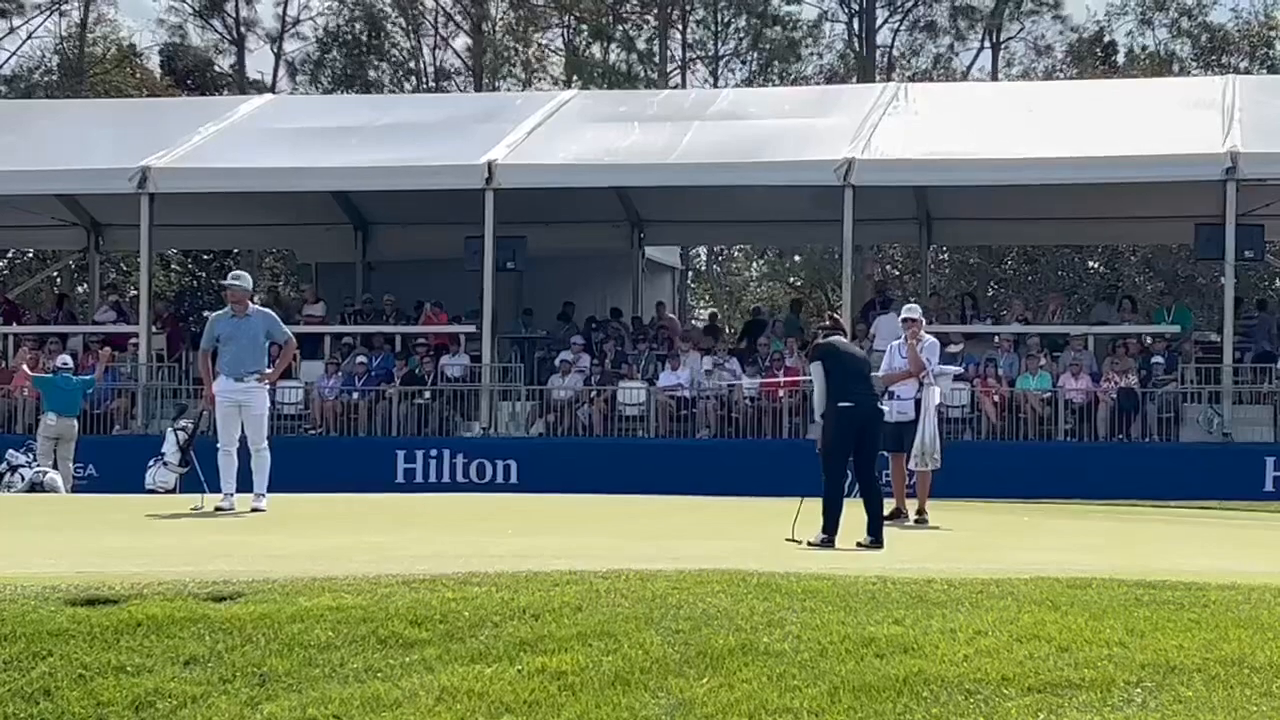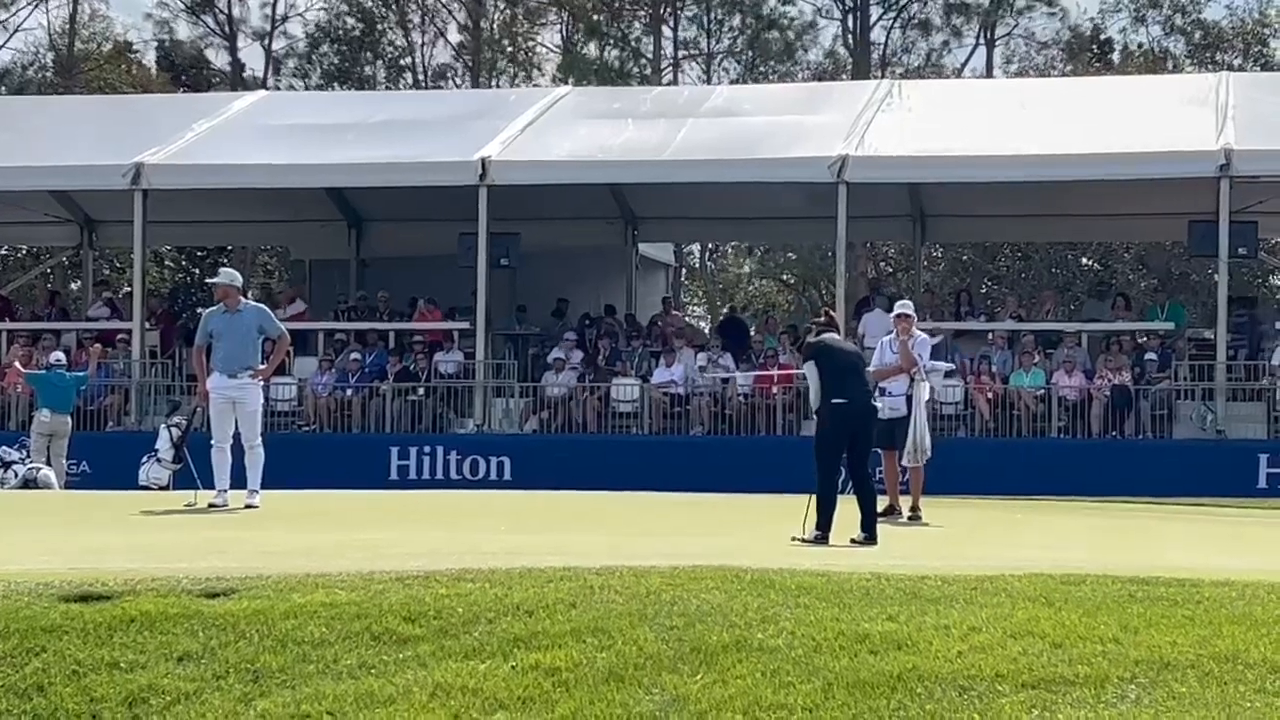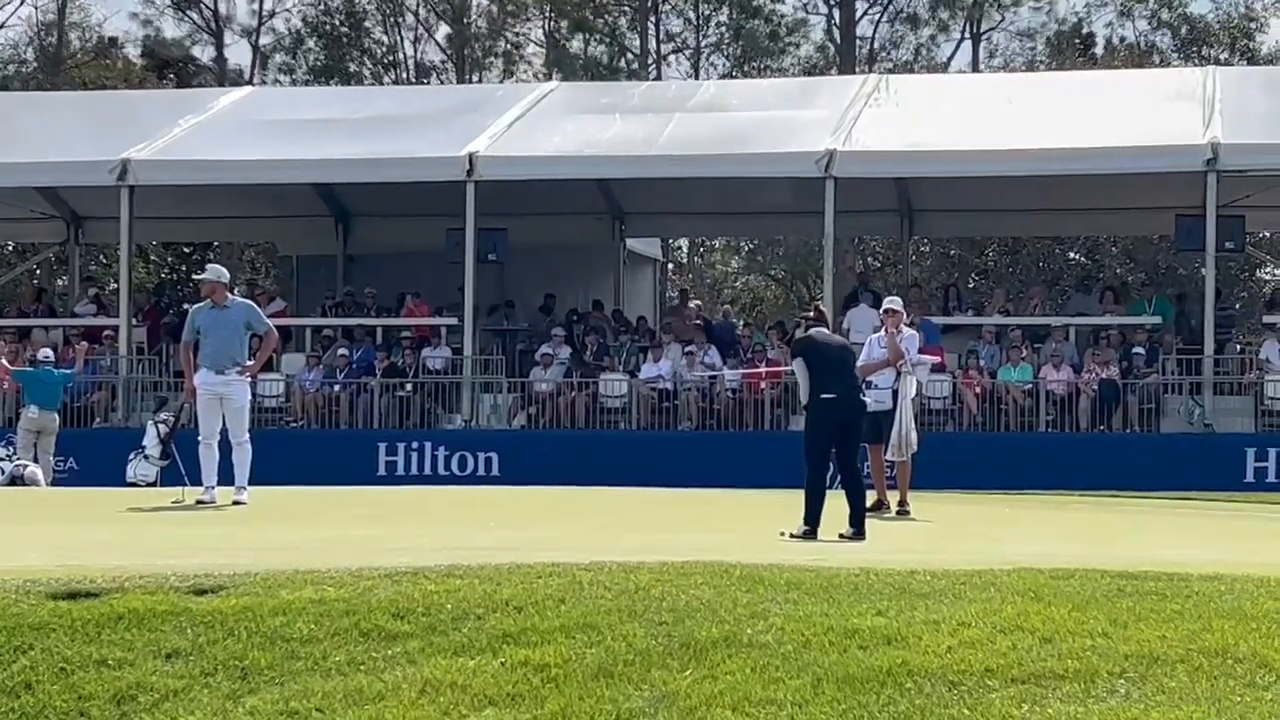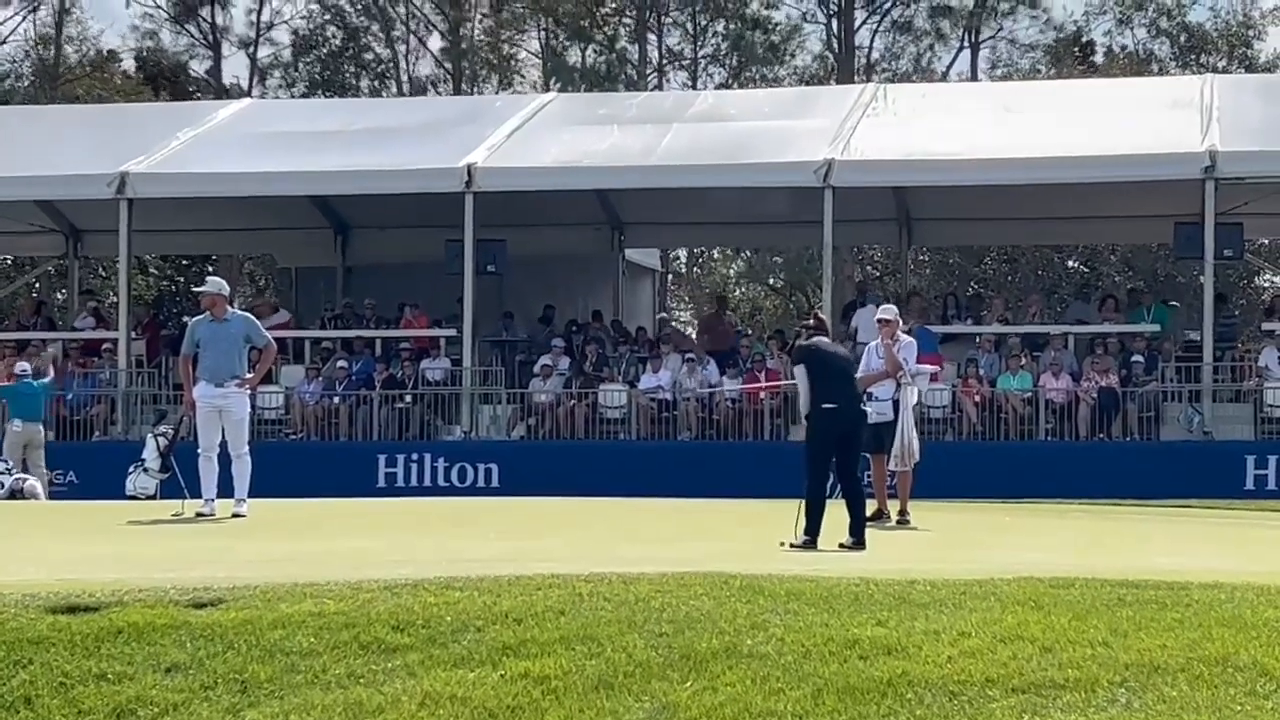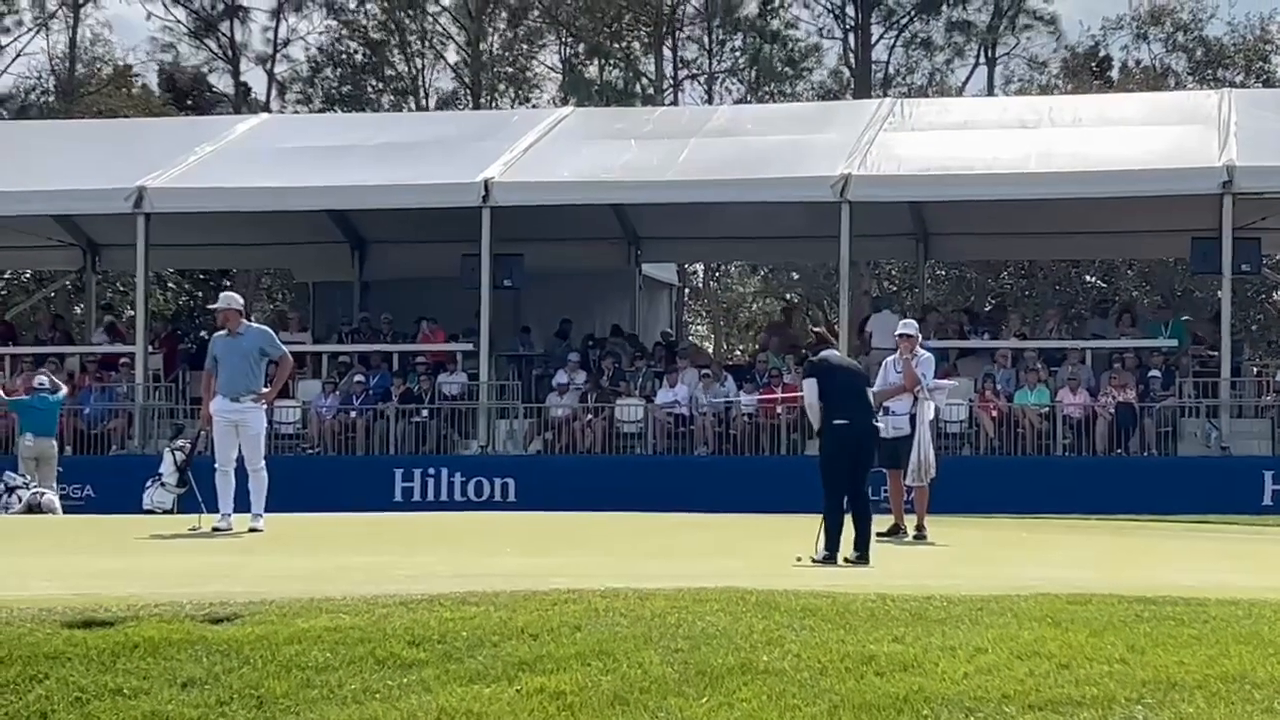
dt=1s
person 1, frame 1
left shoulder: (265, 317)
right shoulder: (216, 319)
left elbow: (290, 343)
right elbow: (205, 352)
left wrist: (275, 373)
right wrist: (208, 386)
left hip: (255, 386)
right hip: (225, 386)
left knee: (258, 444)
right knee: (226, 445)
left ankle: (260, 495)
right ankle: (228, 495)
person 1, frame 2
left shoulder: (258, 312)
right shoulder: (210, 316)
left elbow: (284, 338)
right elbow: (199, 349)
left wrist: (269, 369)
right wrist: (202, 382)
left hip: (248, 382)
right hip: (218, 383)
left knee: (252, 440)
right knee: (220, 441)
left ankle: (253, 491)
right ankle: (221, 491)
person 1, frame 3
left shoulder: (245, 308)
right shoulder: (197, 312)
left elbow: (271, 335)
right elbow: (186, 345)
left wrist: (256, 365)
right wrist: (189, 378)
left hip: (235, 379)
right hip: (206, 379)
left knee: (239, 437)
right knee: (207, 437)
left ankle: (241, 488)
right ankle: (209, 488)
person 1, frame 4
left shoulder: (244, 321)
right shoulder: (196, 325)
left elbow: (270, 347)
right elbow: (185, 358)
left wrist: (256, 378)
right wrist: (188, 391)
left hip: (235, 391)
right hip: (205, 392)
left knee: (239, 450)
right knee: (207, 450)
left ankle: (240, 500)
right ankle: (209, 500)
person 1, frame 5
left shoulder: (260, 334)
right shoulder: (217, 339)
left elbow: (286, 361)
right elbow: (209, 373)
left wrist: (272, 392)
right wrist: (206, 404)
left hip: (250, 406)
right hip: (222, 406)
left knee: (255, 464)
right knee: (223, 465)
left ankle: (257, 515)
right ankle: (225, 515)
person 2, frame 1
left shoulder: (820, 349)
right shoulder: (860, 352)
left elbow: (820, 391)
left wrist: (821, 423)
left hip: (843, 412)
right hip: (871, 411)
left knee: (834, 474)
right knee: (867, 473)
left ankle: (828, 534)
right ankle: (875, 535)
person 2, frame 2
left shoulder: (812, 346)
right shoulder: (853, 348)
left elbow: (816, 389)
left wrist: (819, 416)
left hip: (837, 410)
right hip: (865, 408)
left knee: (827, 471)
right knee: (860, 470)
left ankle: (822, 531)
right ankle: (869, 532)
person 2, frame 3
left shoulder: (801, 343)
right shoulder: (843, 343)
left elbow: (805, 386)
left wrist: (810, 411)
left hip: (825, 405)
right hip: (854, 403)
left knee: (816, 466)
right knee: (850, 465)
left ankle: (810, 526)
right ankle: (857, 526)
person 2, frame 4
left shoulder: (803, 349)
right shoulder: (843, 352)
left elbow: (805, 391)
right elbow: (852, 384)
left wrist: (807, 419)
left hip: (825, 414)
right hip: (853, 412)
left knee: (816, 476)
right knee: (849, 476)
left ankle: (810, 535)
right ankle: (857, 536)
person 2, frame 5
left shoulder: (814, 365)
right shoulder: (856, 366)
left elbow: (811, 402)
right elbow: (867, 400)
left wrist: (820, 429)
left hip: (838, 430)
right hip: (867, 428)
left knee: (834, 492)
right knee: (859, 490)
left ankle: (830, 551)
right ankle: (861, 551)
person 3, frame 1
left shoulder: (931, 344)
right shoulder: (894, 346)
left elbow: (919, 369)
right elbow: (884, 378)
left wrist: (912, 343)
right wrist: (908, 373)
left hip: (917, 408)
right hip: (893, 409)
right knee: (896, 458)
left ankle: (922, 509)
right ankle: (900, 508)
person 3, frame 2
left shoulder: (922, 340)
right shoulder: (884, 342)
left elbow: (911, 365)
right elbow: (874, 374)
left wrist: (904, 338)
right wrist: (899, 368)
left hip: (909, 405)
right hip: (885, 405)
right knee: (888, 455)
left ankle: (915, 506)
right ankle: (893, 504)
person 3, frame 3
left shoulder: (910, 336)
right shoulder: (873, 339)
left elbow: (898, 359)
right elbow: (861, 369)
left wrist: (892, 333)
right wrist: (885, 362)
left hip: (895, 399)
right hip: (872, 399)
right knee: (874, 450)
left ankle: (903, 501)
right ankle: (881, 499)
person 3, frame 4
left shoulder: (907, 343)
right shoulder: (871, 348)
left elbow: (897, 370)
right elbow: (860, 381)
left wrist: (887, 343)
right wrist: (884, 373)
left hip: (896, 409)
right hip: (872, 410)
right knee: (876, 460)
left ankle: (903, 510)
right ankle: (882, 508)
person 3, frame 5
left shoulder: (926, 359)
right shoulder: (888, 362)
left elbow: (914, 384)
right elbow: (877, 395)
left wrist: (906, 357)
right wrist: (901, 388)
left hip: (912, 424)
right hip: (889, 425)
right knee: (893, 475)
left ankle: (920, 525)
right ankle: (899, 524)
